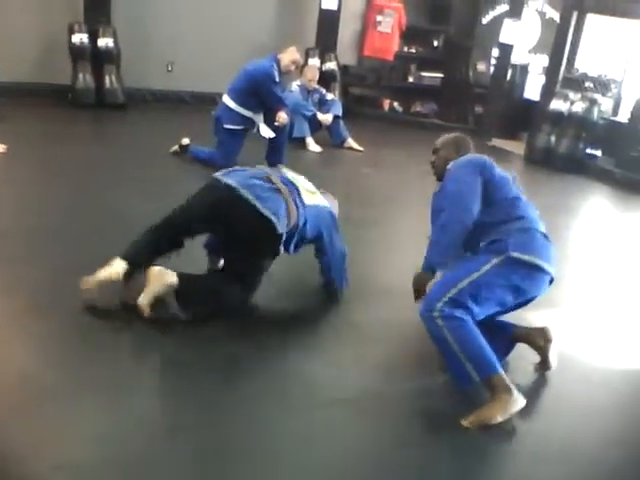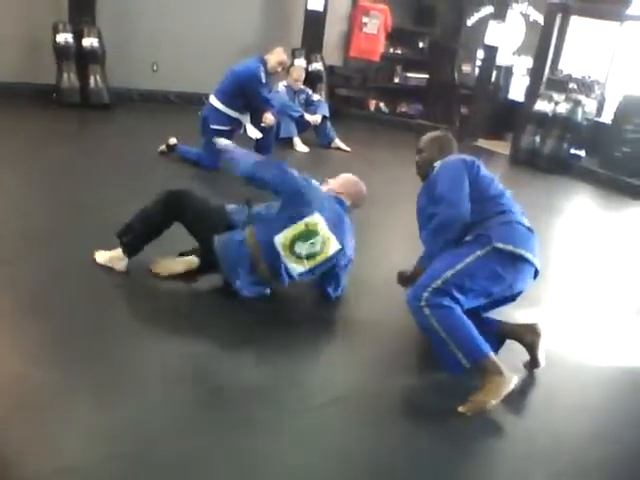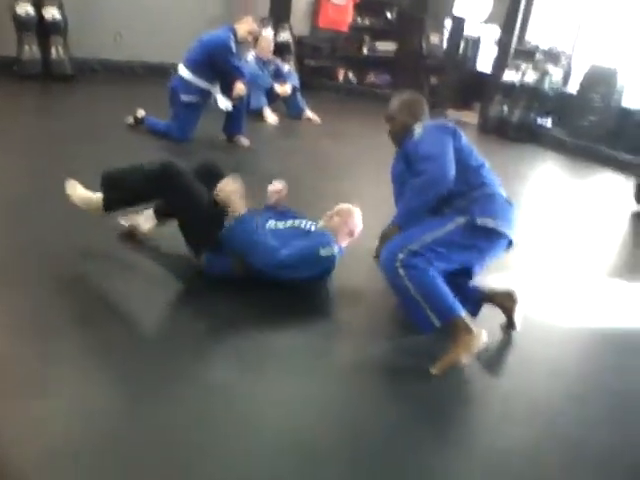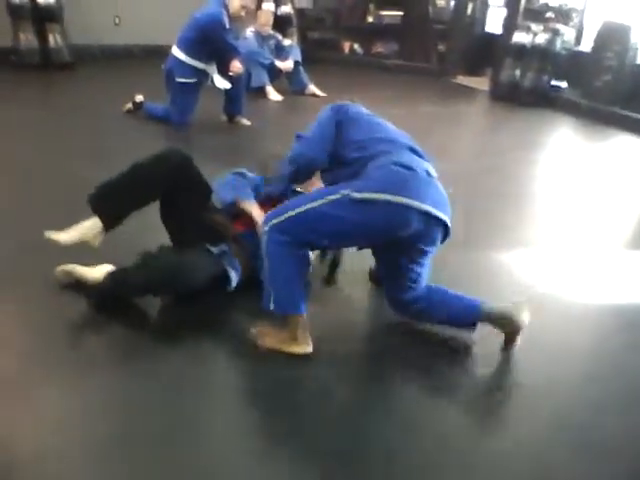
dt=0.7s
person 1, frame 1
left shoulder: (464, 168)
right shoulder: (475, 177)
left elbow: (459, 216)
left wrist: (429, 268)
left hip: (515, 254)
right hip: (529, 260)
left knee: (438, 308)
right knee: (455, 315)
left ankle: (504, 393)
right ankle: (531, 336)
person 1, frame 2
left shoulder: (450, 167)
right shoulder: (448, 177)
left elbow: (451, 217)
left wrist: (424, 266)
right wrist: (421, 274)
left hip: (501, 247)
right hip: (516, 256)
left knee: (425, 298)
right knee: (445, 314)
left ankle: (496, 376)
right ankle: (520, 332)
person 1, frame 3
left shoulder: (429, 134)
right shoulder: (409, 153)
left elbow: (436, 180)
left wrist: (397, 226)
left hip: (480, 217)
right hip: (484, 222)
left knee: (400, 257)
right knee: (423, 289)
left ankle: (466, 334)
right ankle: (497, 299)
person 1, frame 4
left shoulder: (337, 113)
left elbow: (307, 156)
left wrist: (283, 181)
right wrist: (382, 266)
left hip: (389, 189)
left knee: (278, 228)
right knee: (407, 297)
left ankle: (295, 333)
right ankle: (497, 317)
person 2, frame 1
left shoulder: (286, 174)
right shoulder: (327, 216)
right elbow: (336, 282)
left wrist: (215, 253)
left hip: (226, 184)
right hip: (261, 220)
left knee: (172, 229)
right knee: (235, 291)
left ankle: (121, 266)
right ankle: (172, 281)
person 2, frame 2
left shoulder: (310, 192)
right shoulder: (346, 243)
left elbow: (262, 171)
right elbow: (331, 291)
left wrist: (231, 150)
left hip: (239, 254)
right hip: (256, 283)
left knee: (176, 200)
left ankle: (122, 253)
right ankle: (194, 261)
person 2, frame 3
left shoulder: (321, 251)
right shoulder: (317, 233)
left elbow: (264, 254)
left wrist: (237, 207)
right wrist: (273, 202)
left hip: (223, 241)
right hip: (235, 226)
left knee: (171, 173)
right knee: (208, 173)
left ankle: (101, 200)
right ankle: (151, 218)
person 2, frame 4
right shoulder: (284, 187)
right elbow: (230, 183)
right wrist: (251, 209)
left hip: (228, 257)
right hip: (208, 222)
left knee: (178, 270)
right knee: (174, 163)
left ankle: (105, 281)
right ankle: (98, 223)
person 3, frame 1
left shoulder: (272, 67)
right shoulder: (266, 70)
left elbow: (276, 99)
right elbow: (275, 99)
left wrist: (282, 112)
right wrist: (281, 110)
left hip: (247, 114)
right hip: (232, 116)
left knee: (281, 122)
right knee: (223, 162)
left ankle: (274, 163)
right ankle: (186, 147)
person 3, frame 2
left shoulder: (258, 67)
right shoulder: (253, 71)
left elbow: (264, 97)
right elbow: (261, 99)
left wrist: (268, 112)
right wrist: (268, 111)
left hip: (233, 113)
right hip: (219, 117)
left knee: (268, 122)
right knee: (210, 163)
right ankle: (174, 146)
person 3, frame 3
left shoulder: (227, 36)
right shoulder: (223, 41)
left elbow: (230, 68)
right elbow: (232, 68)
left wrist: (239, 82)
right wrist: (239, 81)
left hip: (200, 85)
right hip: (188, 87)
left knee: (239, 93)
right knee: (180, 135)
left ankle: (233, 134)
right ankle: (142, 118)
person 3, frame 4
right shoulder: (215, 17)
left elbow: (226, 46)
right elbow: (226, 46)
left wrist: (234, 60)
right wrist: (234, 60)
left hip: (198, 64)
right hip: (183, 69)
left knee: (236, 73)
right knee: (179, 120)
left ankle: (234, 115)
right ankle: (141, 104)
